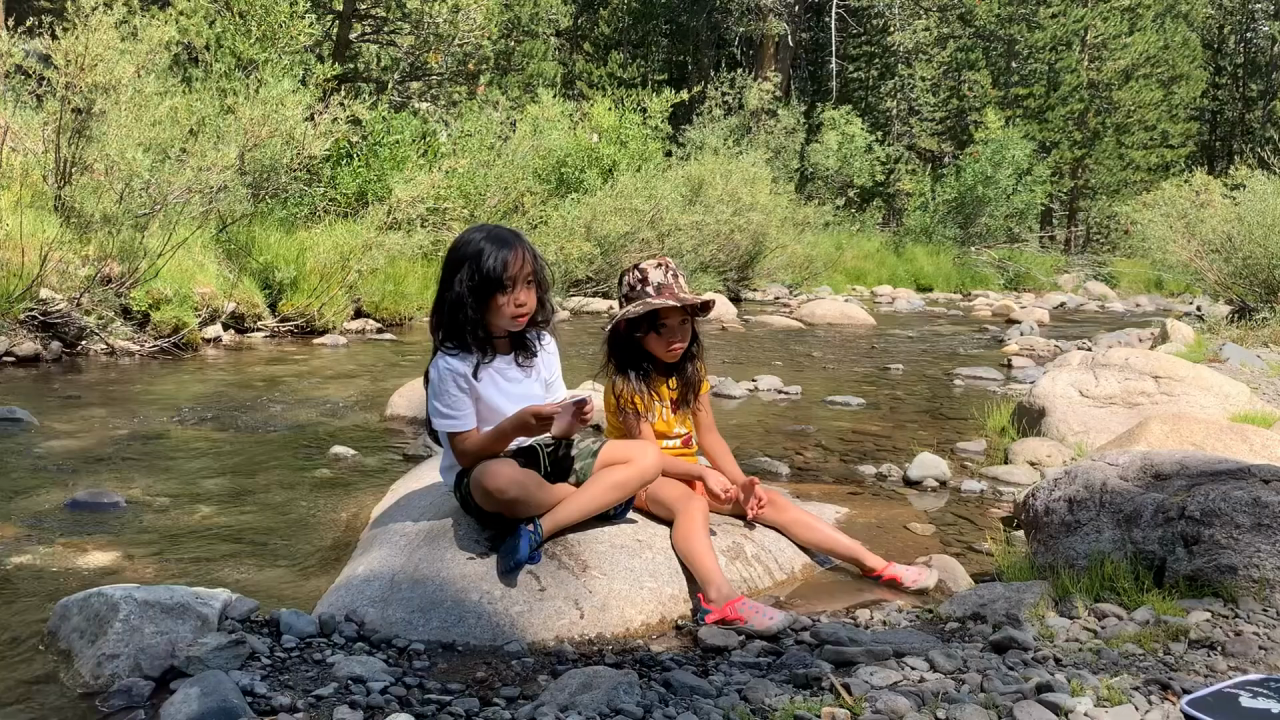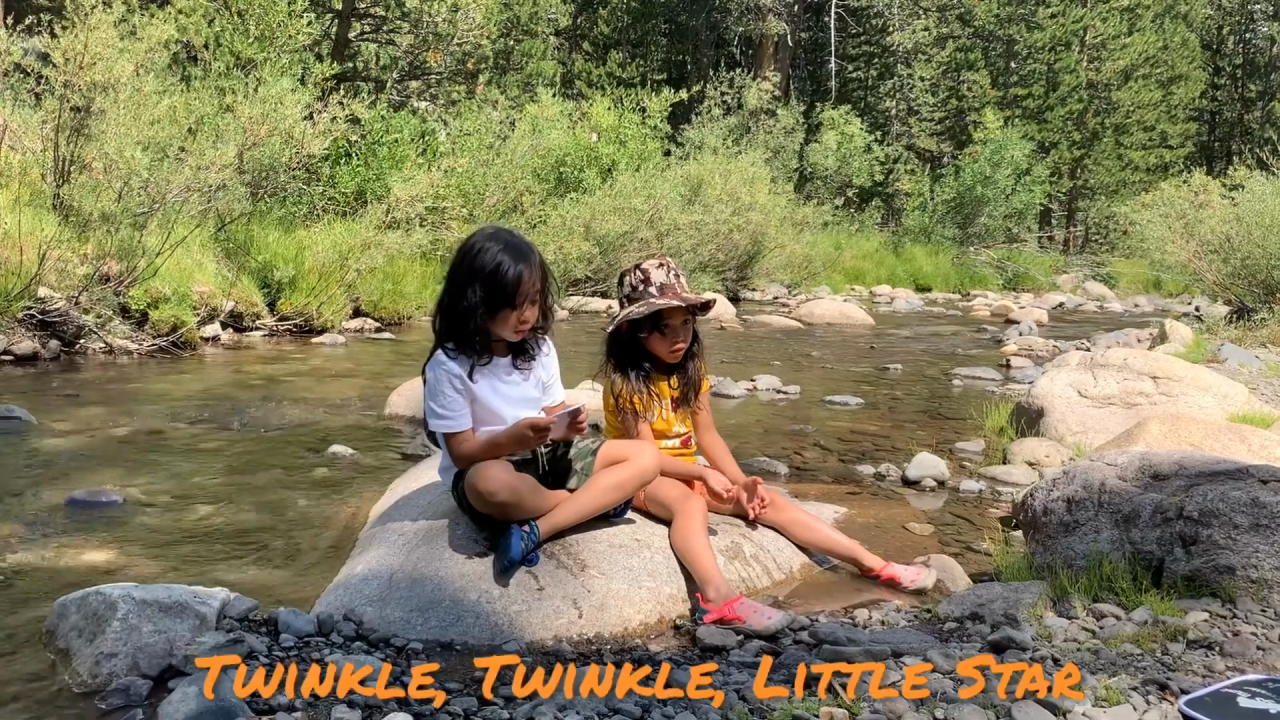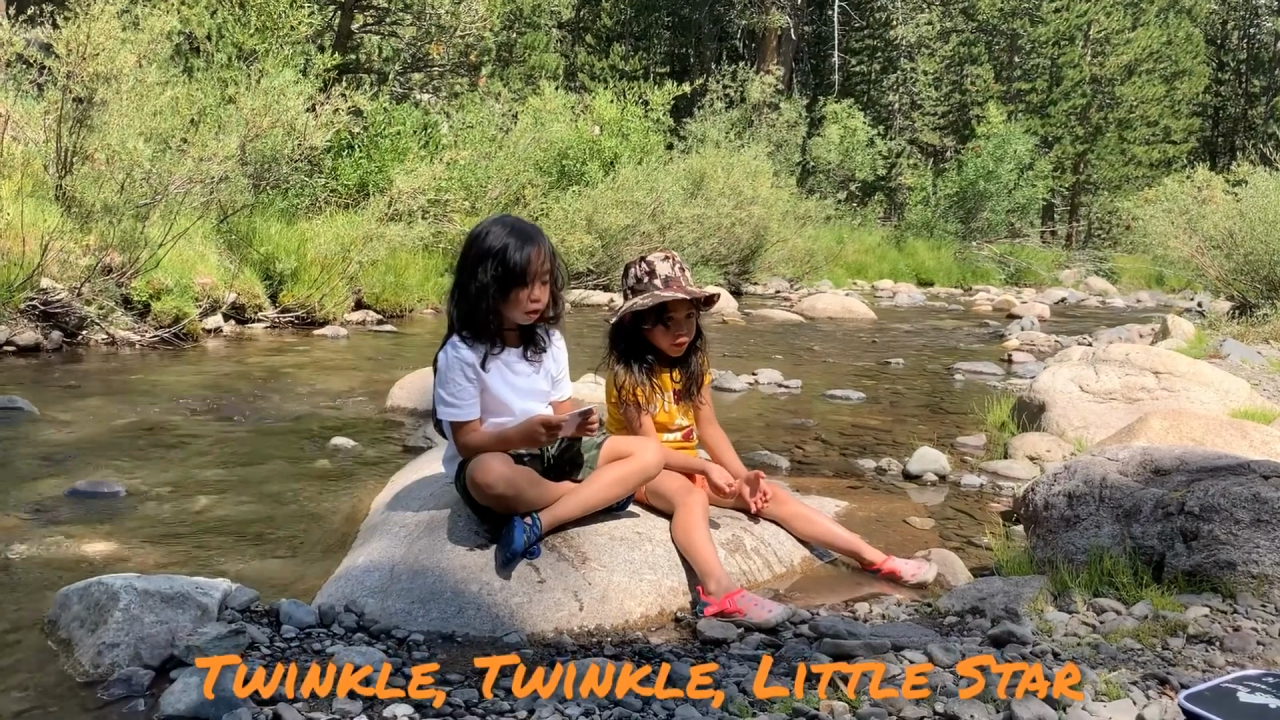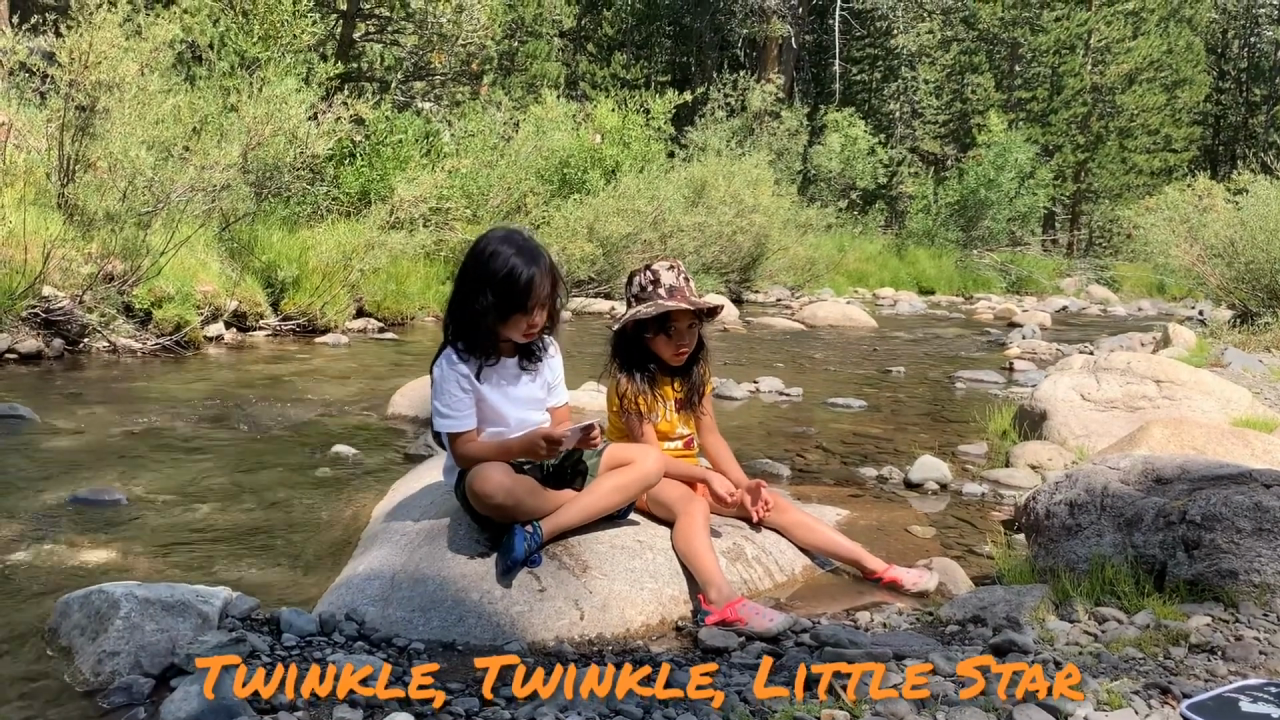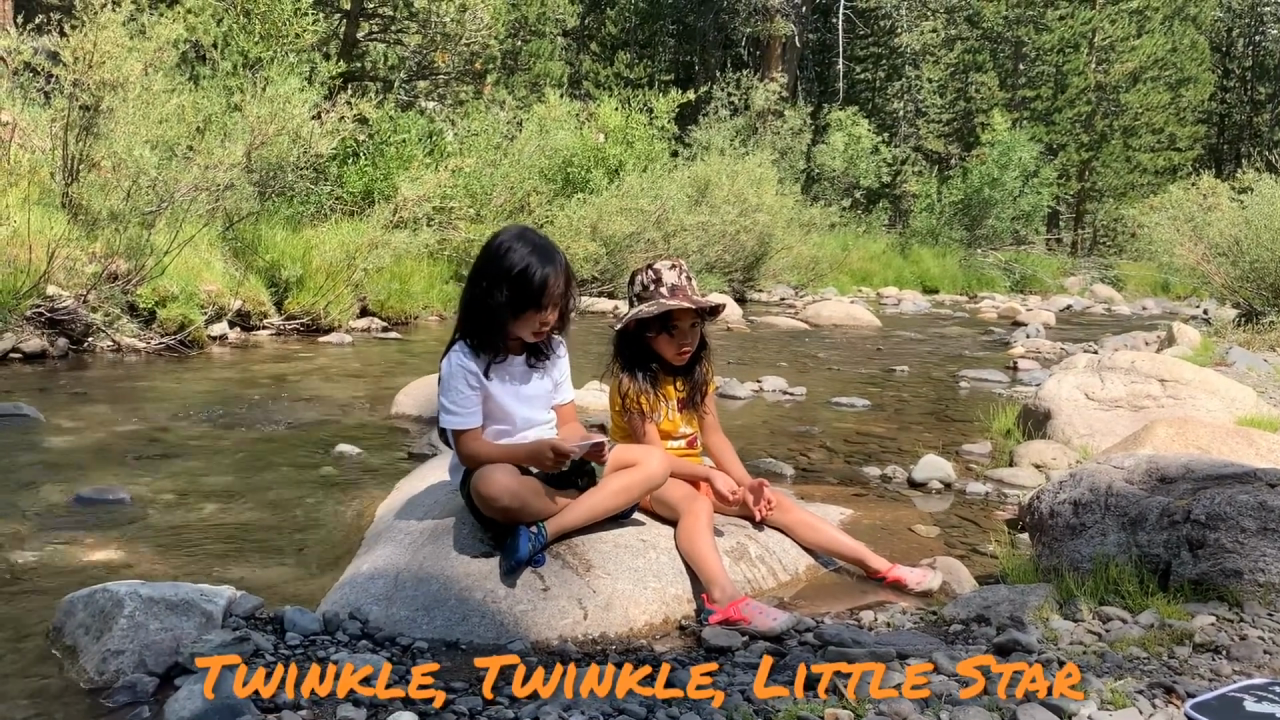
dt=1s
person 1, frame 1
left shoulder: (690, 370)
right shoulder: (626, 381)
left elbow: (708, 436)
left wrist: (740, 482)
right wrist: (704, 473)
left hip: (688, 471)
left knee: (768, 500)
right knee: (692, 504)
left ankle: (873, 564)
right ankle: (719, 597)
person 1, frame 2
left shoulder: (689, 369)
right shoulder: (626, 381)
left elbow: (707, 436)
left wrist: (740, 481)
right wrist: (704, 474)
left hip: (687, 471)
left knee: (769, 500)
right knee: (691, 504)
left ankle: (872, 563)
right ankle: (718, 597)
person 1, frame 3
left shoulder: (692, 362)
right shoulder: (629, 373)
left elbow: (710, 429)
left wrist: (743, 475)
right wrist: (707, 468)
left hip: (688, 466)
left knee: (773, 496)
right knee: (691, 498)
left ankle: (874, 558)
right ankle: (718, 590)
person 1, frame 4
left shoulder: (693, 372)
right shoulder: (630, 381)
left elbow: (710, 438)
left wrist: (744, 484)
right wrist: (707, 476)
left hip: (690, 474)
left knee: (772, 504)
right knee: (692, 506)
left ankle: (875, 568)
right ankle: (721, 601)
person 1, frame 5
left shoulder: (696, 373)
right shoulder: (632, 381)
left elbow: (714, 438)
left wrist: (747, 483)
right wrist: (710, 475)
left hip: (694, 473)
left knee: (774, 503)
right knee: (696, 505)
left ankle: (879, 567)
right ankle: (725, 600)
person 2, frame 1
left shoulder: (541, 345)
right shoulder: (453, 365)
left elbow: (555, 428)
right elbow: (466, 454)
left wrist: (571, 421)
right wrist: (512, 428)
left hip: (547, 455)
right hip: (487, 472)
left knee: (647, 458)
right knee: (499, 480)
left ankle: (539, 528)
right ankle: (600, 496)
person 2, frame 2
left shoulder: (539, 348)
right shoulder: (449, 366)
left elbow: (554, 418)
right elbow: (461, 454)
left wrist: (567, 427)
right wrist: (509, 441)
left hip: (546, 457)
right hip: (489, 468)
left knee: (645, 457)
right knee: (489, 484)
left ankle: (535, 531)
right ankle: (598, 498)
person 2, frame 3
left shoulder: (549, 341)
right shoulder: (461, 355)
left elbow: (561, 414)
right elbow: (467, 443)
left wrist: (576, 425)
right wrist: (519, 436)
left hip: (550, 453)
right hip: (495, 460)
left knee: (649, 454)
right knee: (488, 477)
left ankle: (539, 523)
right ankle: (601, 492)
person 2, frame 4
left shoulder: (545, 350)
right shoulder: (456, 365)
left elbow: (560, 422)
right elbow: (464, 452)
left wrist: (576, 437)
right wrist: (521, 447)
left hip: (549, 463)
right hip: (494, 469)
left knee: (648, 461)
right knee: (488, 486)
left ankle: (539, 531)
right ankle: (602, 500)
person 2, frame 5
left shoulder: (552, 347)
right shoulder: (465, 361)
left elbow: (567, 422)
right elbow: (469, 450)
left wrist: (586, 443)
right wrist: (529, 452)
left hip: (555, 465)
right hip: (498, 473)
left knee: (654, 462)
right knee: (495, 488)
left ankle: (543, 531)
right ankle: (604, 500)
